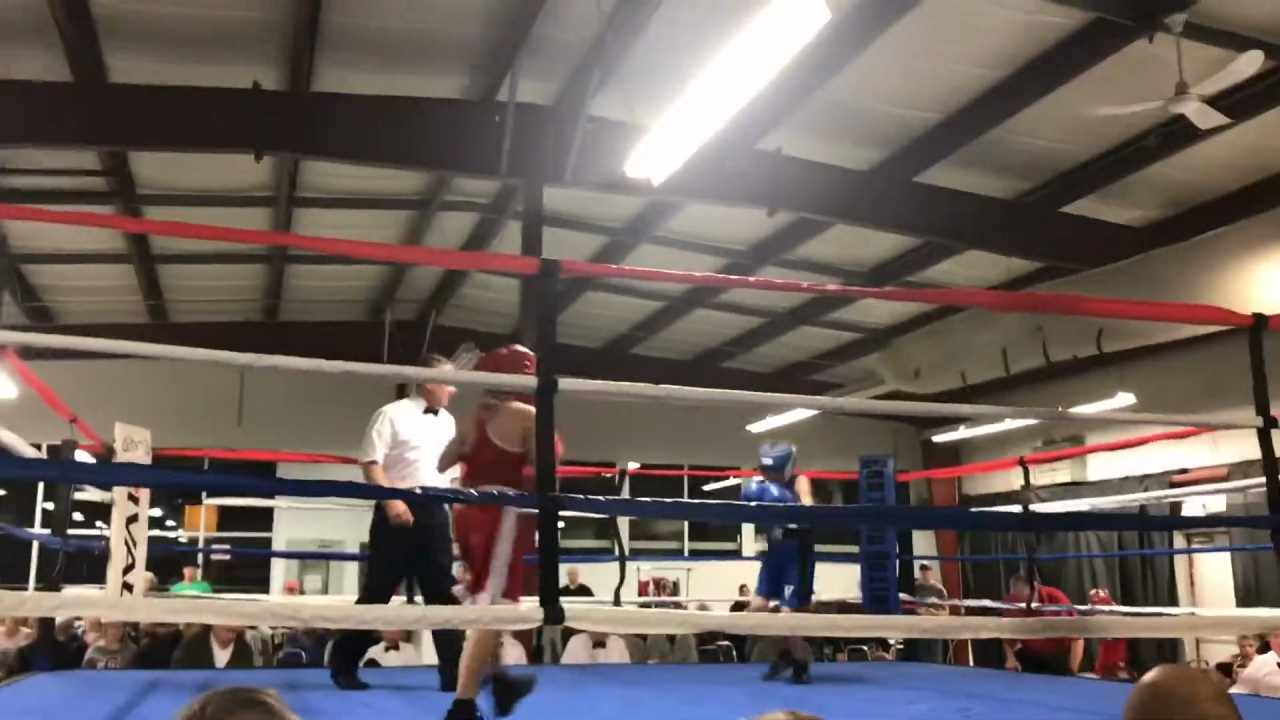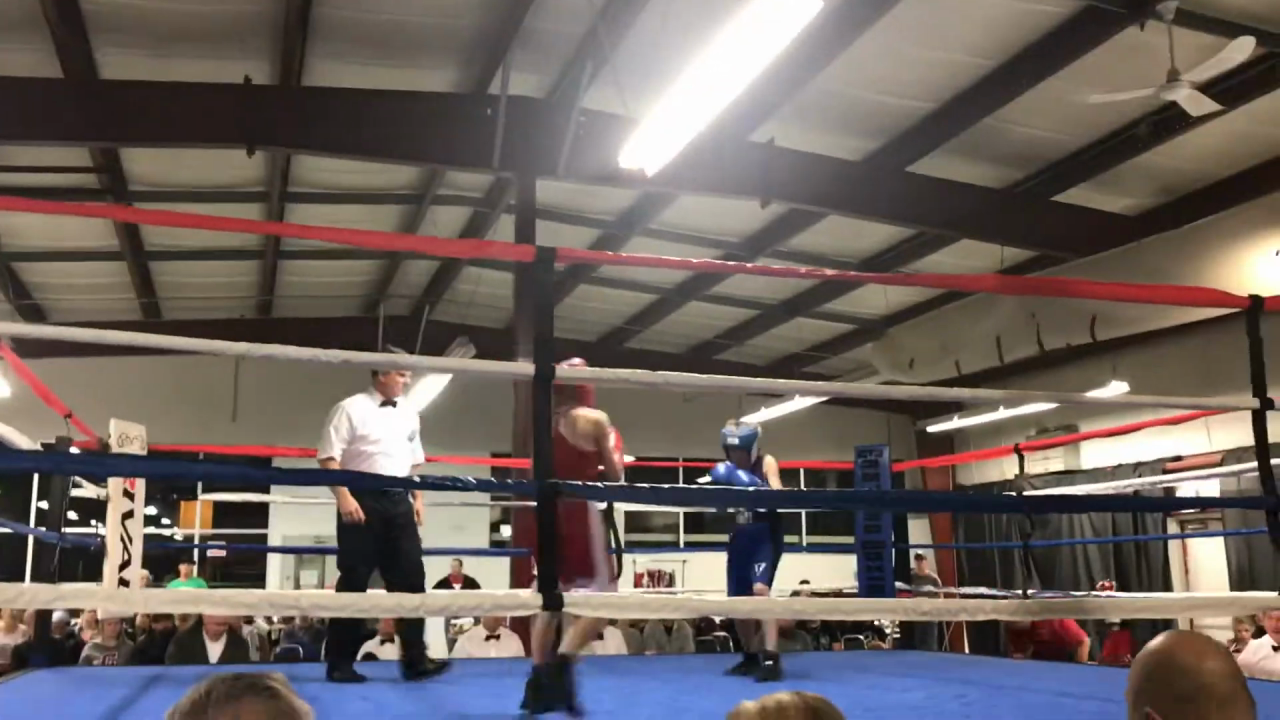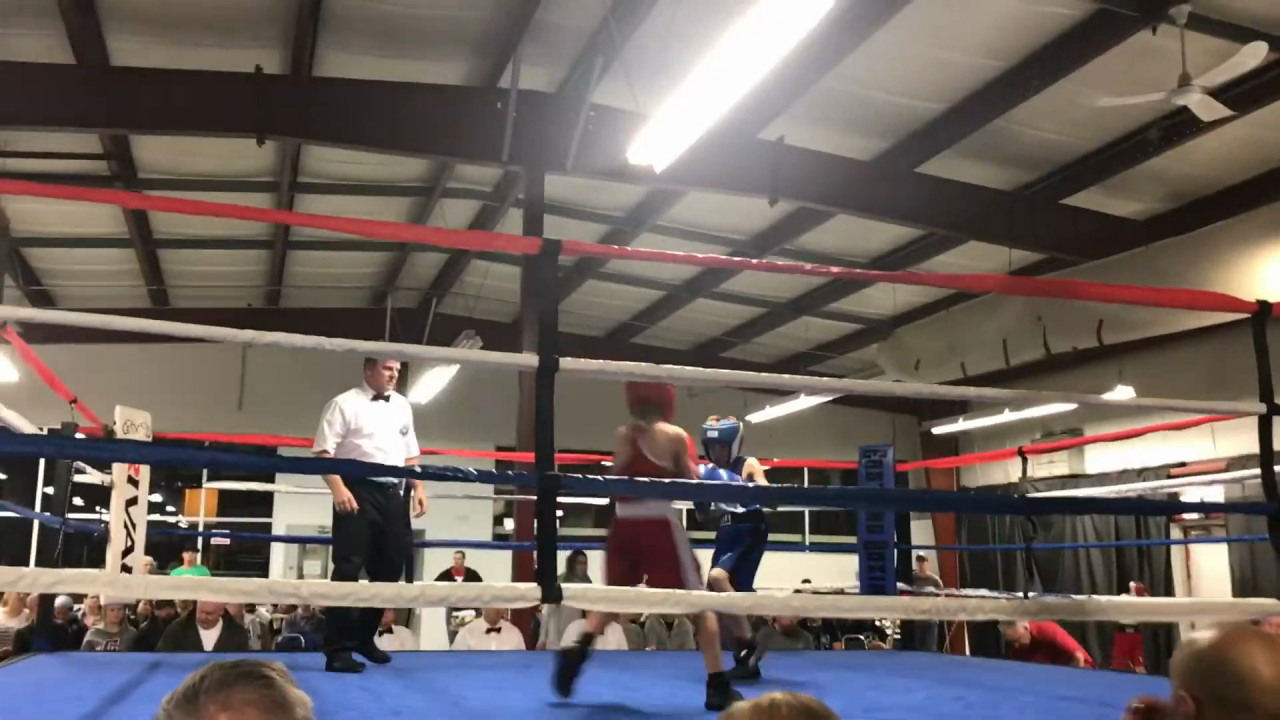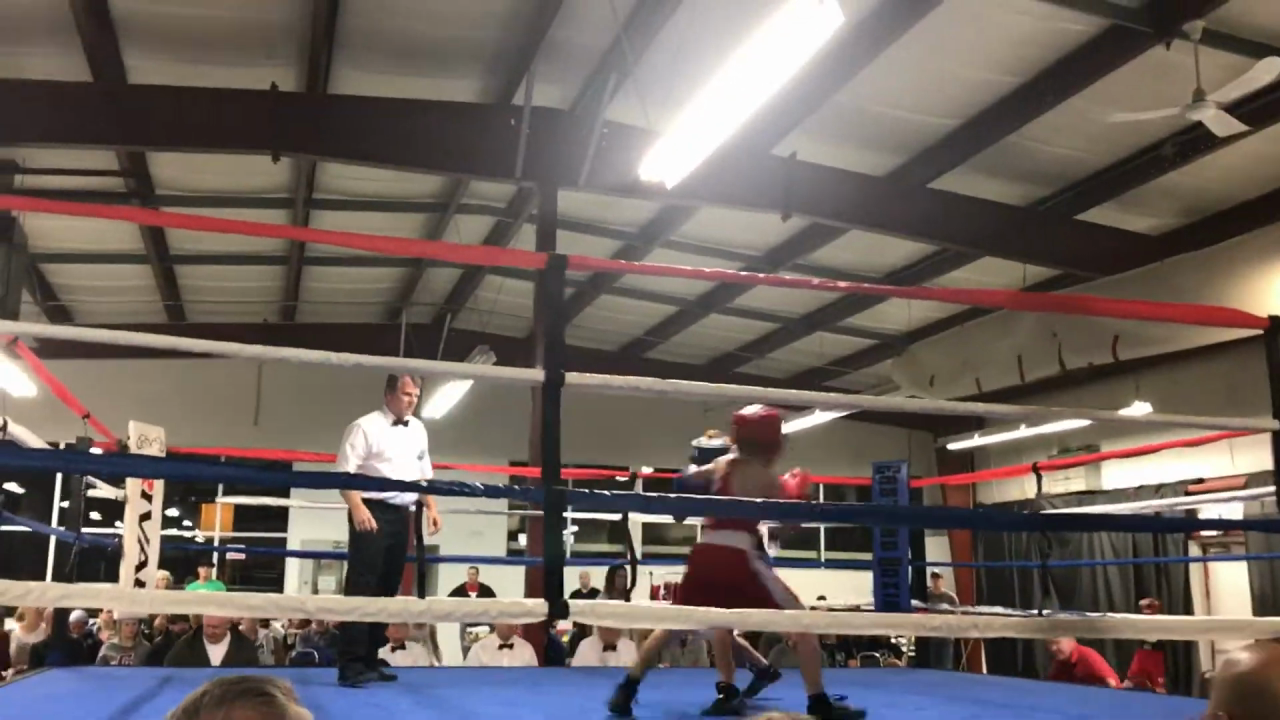
dt=0.3s
person 1, frame 1
left shoulder: (477, 415)
right shoulder: (526, 414)
left elbow: (443, 464)
right wrist: (552, 449)
left hip: (468, 512)
right hip: (499, 513)
left knee: (490, 605)
right knee: (494, 609)
left ankle: (501, 682)
person 1, frame 2
right shoulder: (597, 420)
right elbow: (615, 475)
right wrist: (613, 454)
right hip: (580, 511)
left ankle: (538, 679)
right ankle: (560, 663)
person 1, frame 3
left shoulder: (623, 435)
right shoulder: (674, 436)
right wrist: (688, 463)
left hip: (624, 525)
right hip: (658, 523)
left ankle: (574, 654)
right ankle: (717, 686)
person 1, frame 4
left shoulder: (723, 463)
right shoulder: (768, 480)
left elbow: (691, 479)
right wrist: (795, 497)
left hip: (705, 554)
right hip: (737, 556)
left ankle: (627, 690)
person 2, frame 1
left shoulder: (447, 421)
right shoulder: (393, 415)
right elbow: (370, 462)
right wrist: (390, 500)
left hip: (432, 510)
right hip: (399, 511)
left knee: (440, 590)
right knee: (379, 588)
left ankle: (454, 671)
right ankle: (344, 664)
person 2, frame 2
left shoulder: (408, 412)
right shoulder: (351, 409)
right elbow: (329, 457)
left wrist: (417, 497)
right wrist: (344, 498)
left hip: (397, 502)
right hip: (364, 502)
left knee: (410, 576)
right knee: (354, 580)
left ankle: (415, 658)
right ankle: (340, 663)
person 2, frame 3
left shoulder: (402, 406)
right shoulder: (345, 404)
left elbow: (409, 453)
right elbow: (323, 450)
left wrist: (418, 487)
right wrist: (338, 488)
left hip: (391, 494)
right hip: (357, 493)
left knee: (390, 569)
right knee: (348, 570)
left ankle: (364, 637)
right ankle: (339, 651)
person 2, frame 4
left shoulder: (418, 430)
right shoulder: (366, 426)
left elbow: (423, 475)
right elbow: (344, 472)
left wrist: (430, 507)
right wrist: (357, 508)
left hip: (401, 515)
right hip: (372, 513)
left knee: (386, 589)
right knee: (362, 583)
left ankle: (368, 660)
right ankle: (352, 663)
person 3, frame 1
left shoulder: (799, 482)
right shoulder: (764, 486)
left wrist: (786, 502)
right wrist: (753, 505)
left hip: (797, 553)
right hip: (775, 552)
left knee: (788, 612)
right knee: (757, 607)
left ankle: (801, 664)
right ankle: (787, 652)
person 3, frame 2
left shoulder: (767, 463)
right shoulder: (729, 470)
left wrist: (758, 488)
left hip: (766, 534)
right hip: (740, 536)
left knee: (760, 590)
right knee: (739, 599)
left ankle: (771, 658)
right ankle: (752, 656)
person 3, frame 3
left shoulder: (748, 466)
right shoulder: (710, 471)
right elbow: (705, 515)
left hip: (749, 535)
right hip: (725, 536)
left knee: (717, 578)
left ankle: (747, 642)
right ankle: (747, 660)
person 3, frame 4
left shoulder: (735, 481)
right shoulder: (706, 485)
right elbow: (681, 515)
left hip: (745, 559)
right hip: (727, 560)
left knee: (719, 619)
right knee: (721, 624)
left ankle: (728, 692)
right ankle: (764, 667)
